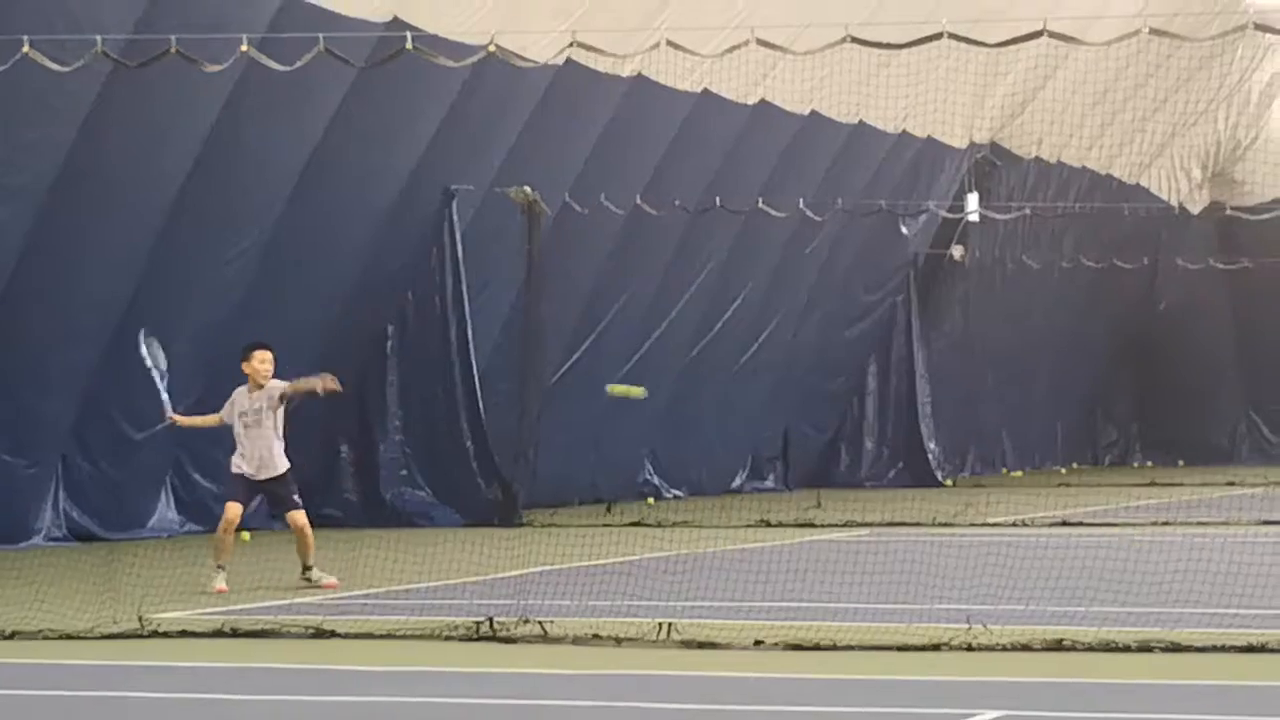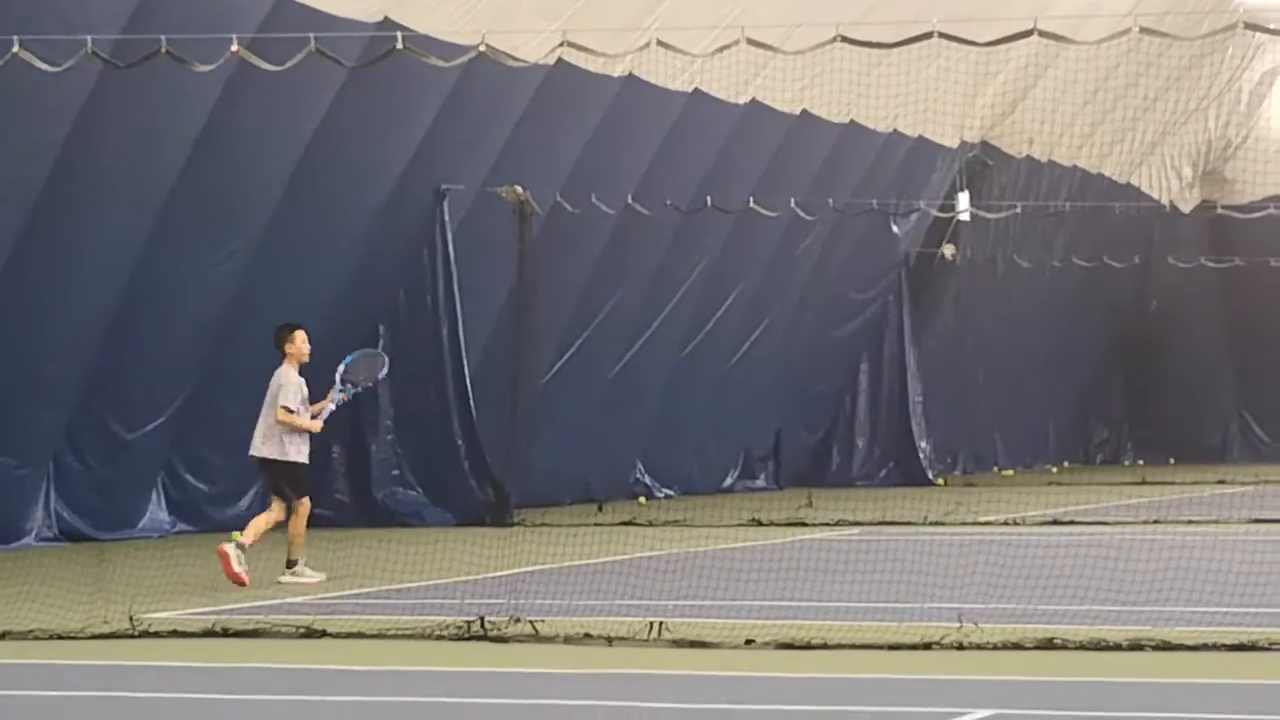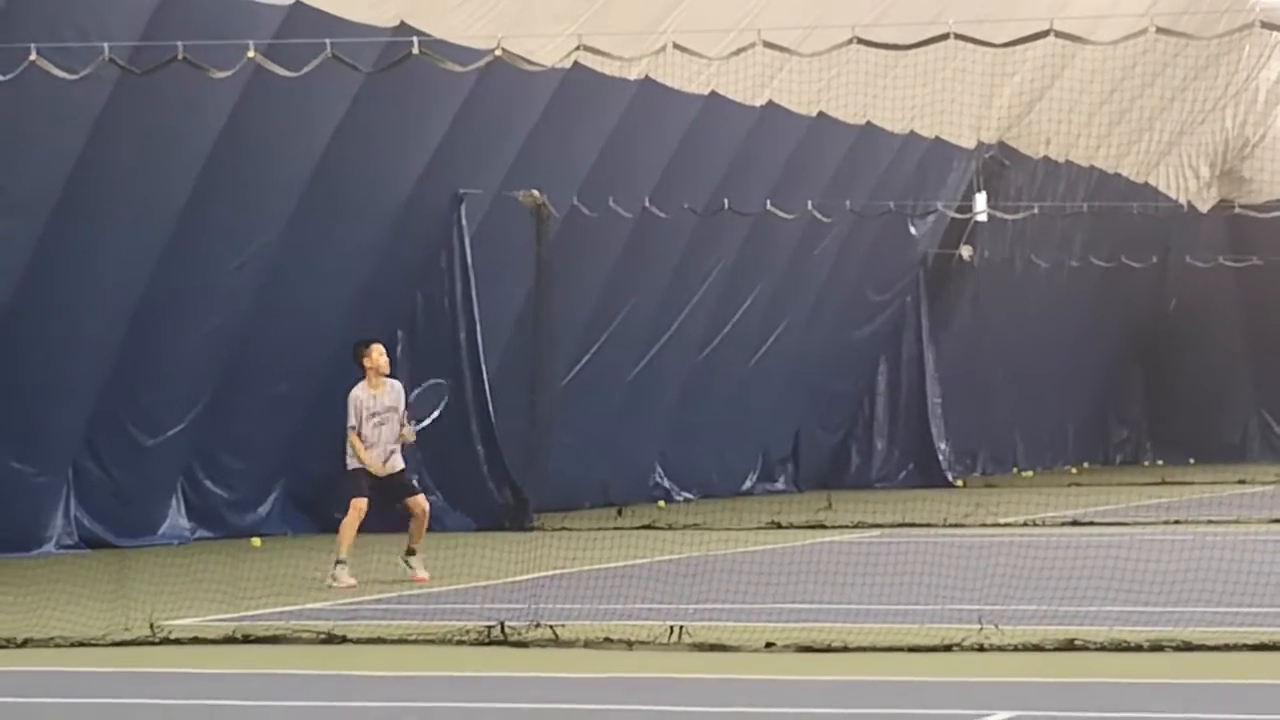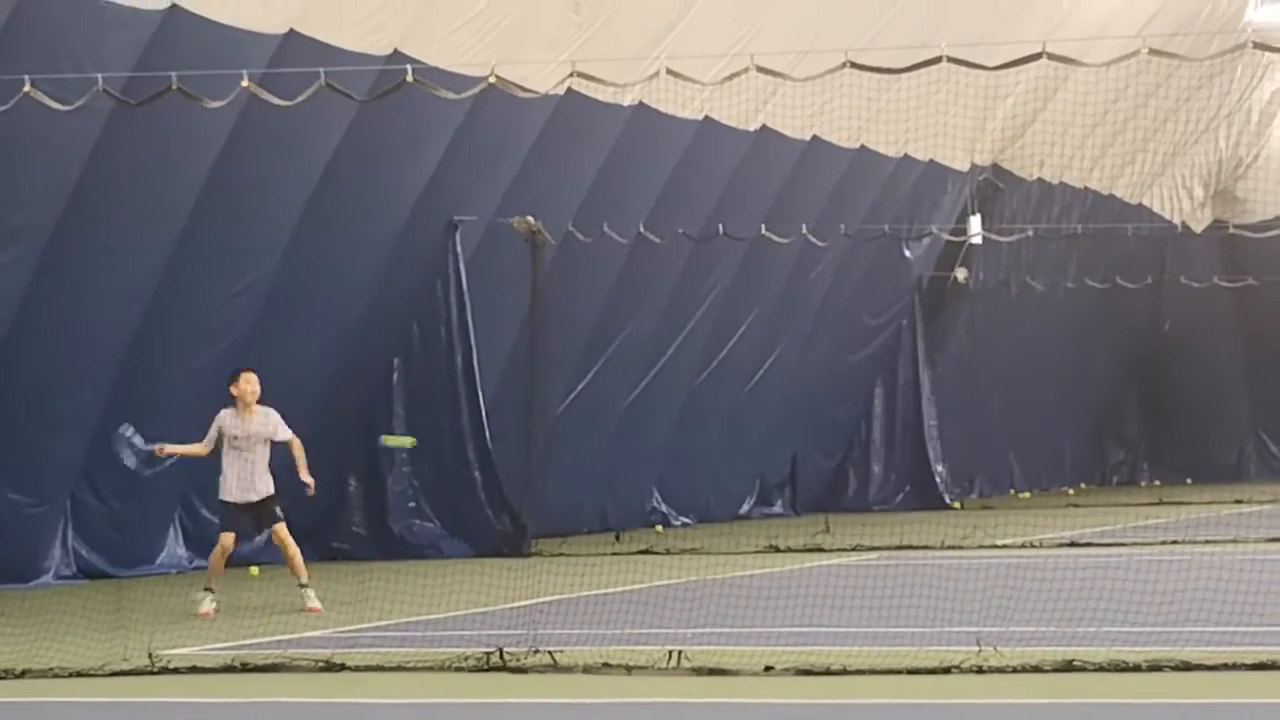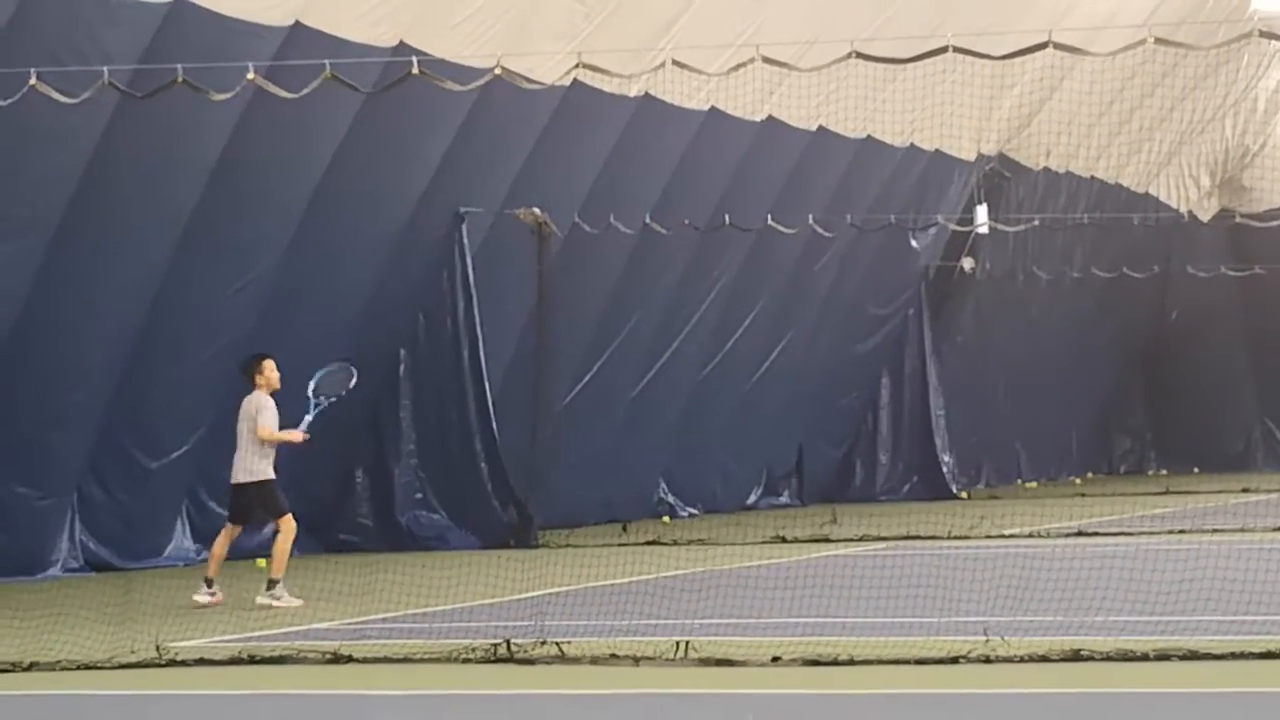
dt=1s
person 1, frame 1
left shoulder: (275, 389)
right shoulder: (238, 396)
left elbow: (295, 386)
right elbow: (220, 419)
left wrist: (316, 382)
right wrist: (184, 420)
left hip: (276, 471)
right hip: (243, 471)
left knee: (300, 523)
right knee: (230, 517)
left ankle: (310, 570)
right ankle: (219, 572)
person 1, frame 2
left shoulder: (285, 376)
right shoulder: (291, 380)
right elbow: (282, 417)
left wrist: (325, 403)
right wrist: (310, 425)
left hip: (268, 453)
right hip: (285, 454)
left knee: (277, 510)
right knee: (302, 506)
left ankle: (238, 547)
right ankle: (293, 567)
person 1, frame 3
left shoulder: (396, 387)
right shoulder: (357, 395)
left elbow: (401, 423)
right elbow: (353, 436)
left wrist: (407, 433)
right wrist: (370, 463)
left hip: (393, 464)
right hip: (362, 465)
left knee: (421, 507)
right knee: (358, 509)
left ankle: (411, 556)
right ankle: (339, 568)
person 1, frame 4
left shoulder: (268, 416)
right shoulder: (223, 418)
left elbow: (294, 442)
right elbow: (205, 448)
left wrist: (303, 472)
right wrist: (173, 449)
left hip: (263, 493)
right hip: (232, 495)
left knee: (283, 539)
right knee: (224, 545)
left ankle: (306, 591)
right ankle: (208, 594)
person 1, frame 5
left shoulder: (248, 402)
right shoulder: (266, 403)
right elbow: (263, 434)
left wrist: (286, 434)
right wrist: (290, 436)
left hip: (240, 476)
right hip: (259, 476)
left knee: (229, 532)
right knee: (287, 526)
left ankle: (208, 588)
right ankle: (273, 589)
